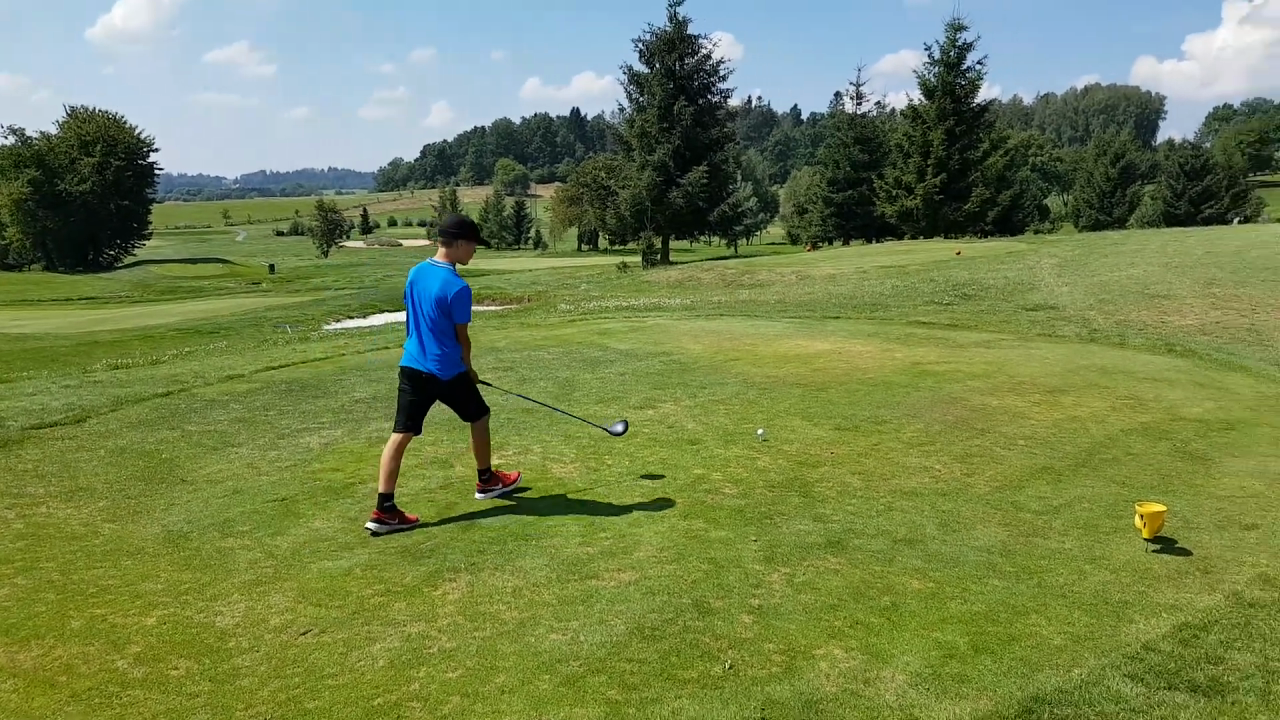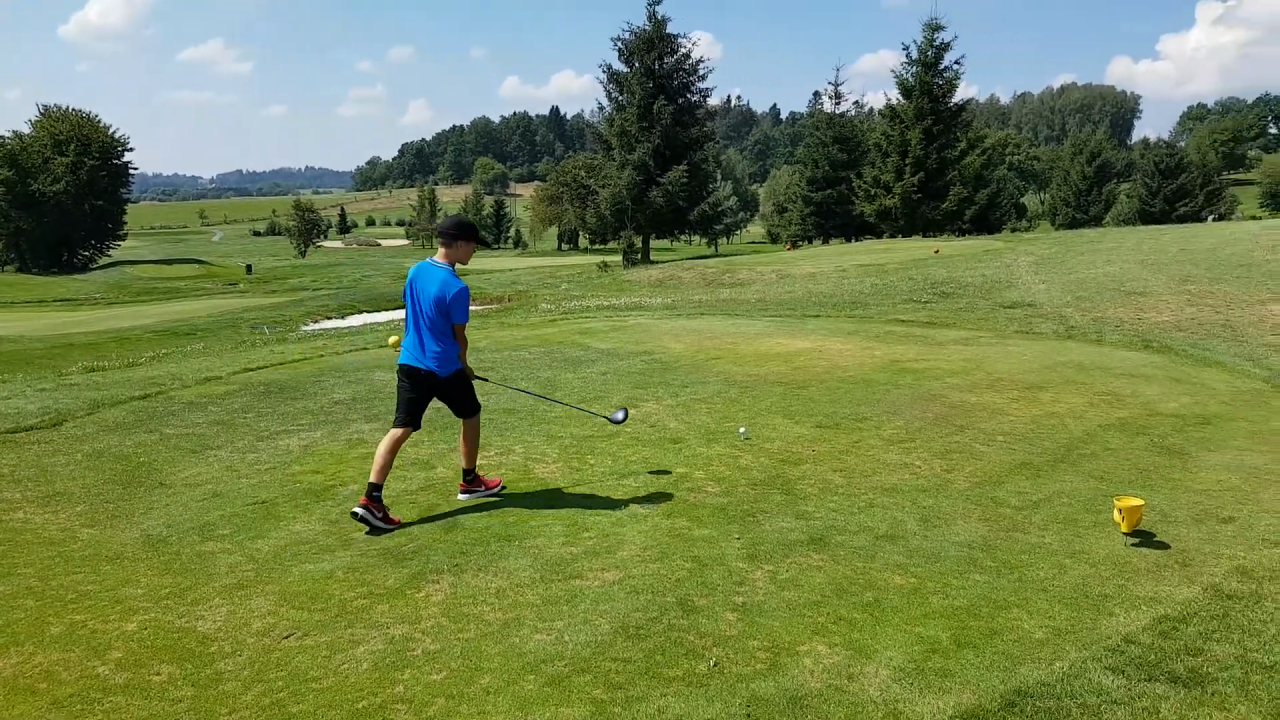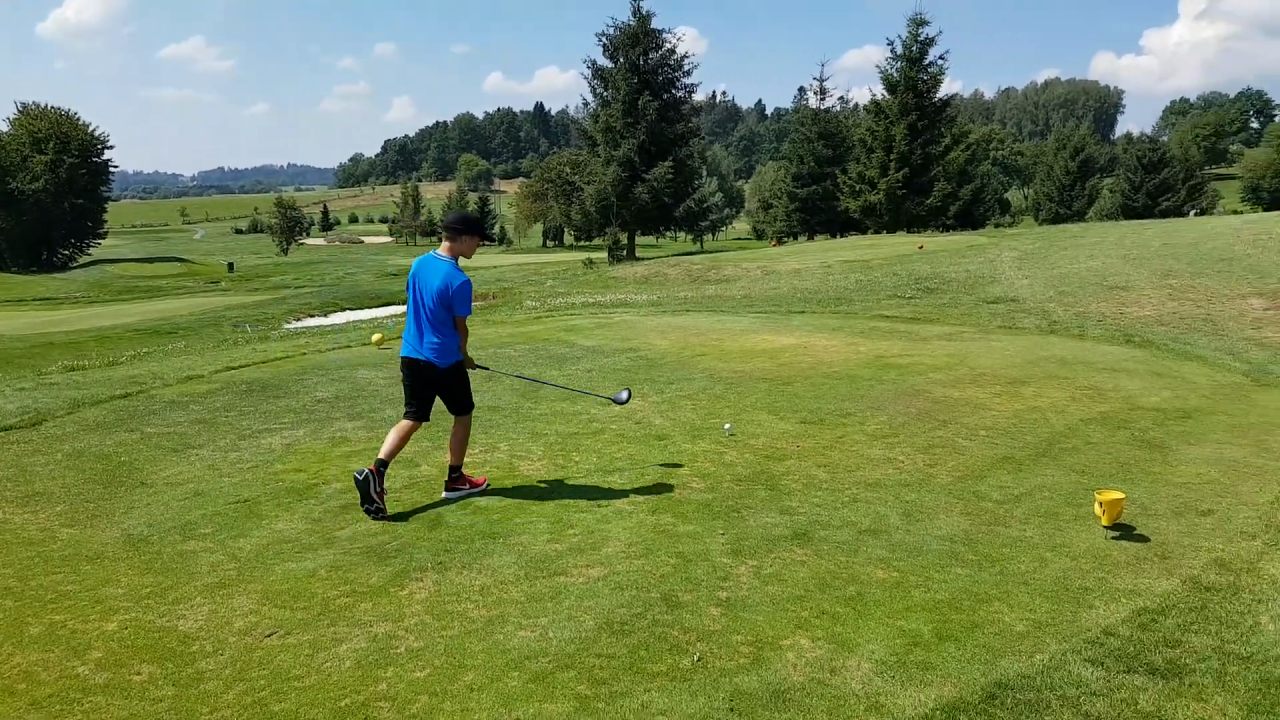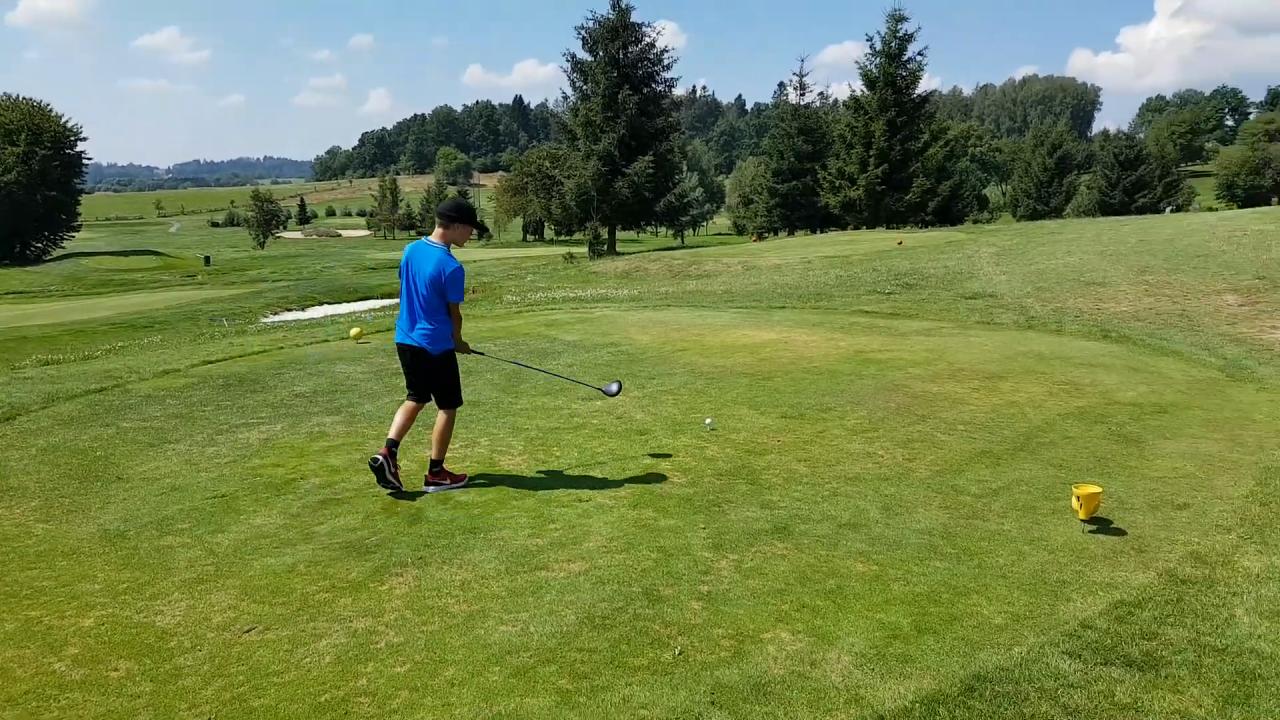
dt=0.1s
person 1, frame 1
left shoulder: (415, 273)
right shoulder: (458, 287)
right elbow: (462, 336)
right wrist: (467, 370)
left hip: (411, 365)
right hip: (446, 371)
left knee: (402, 434)
right knee: (479, 419)
left ankle: (384, 509)
right ankle: (487, 481)
person 1, frame 2
left shoulder: (415, 271)
right shoulder: (456, 287)
right elbow: (459, 335)
right wrist: (463, 366)
left hip: (410, 363)
right hip: (443, 368)
left knee: (400, 429)
right knee: (471, 416)
left ankle: (371, 499)
right ankle: (469, 481)
person 1, frame 3
left shoulder: (418, 264)
right shoulder: (459, 281)
right elbow: (460, 327)
right wrist: (463, 356)
left hip: (410, 355)
right hip: (443, 359)
left knee: (413, 418)
right knee: (463, 414)
left ankle: (375, 472)
right ankle: (454, 480)
person 1, frame 4
left shoulder: (410, 250)
right shoulder: (451, 267)
right elbow: (453, 314)
right wrist: (457, 342)
left hip: (405, 339)
right hip: (435, 345)
left knee: (416, 398)
right knee: (447, 407)
left ankle: (388, 453)
right ankle: (436, 473)
